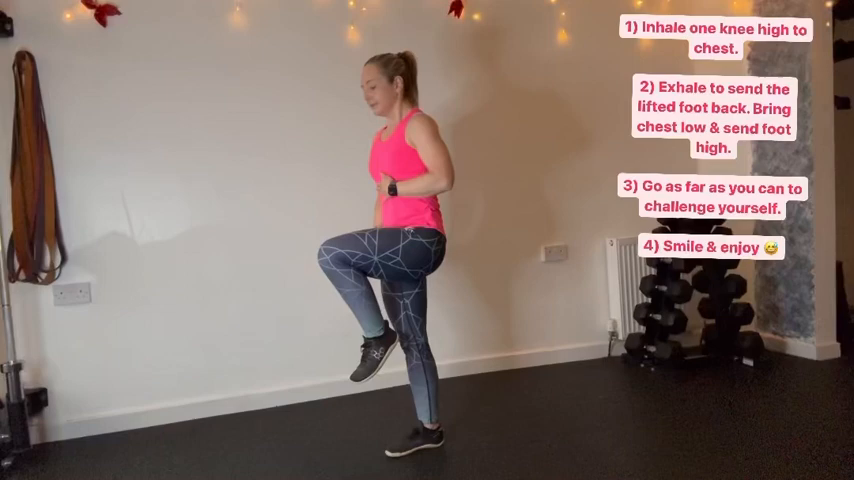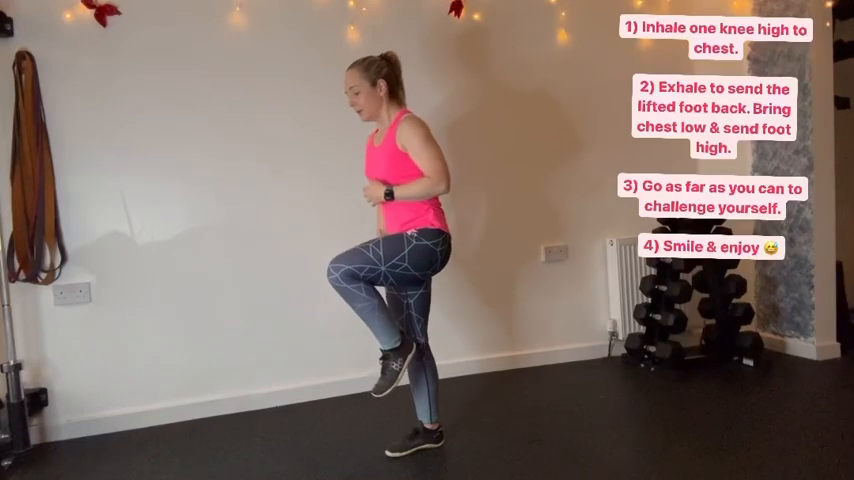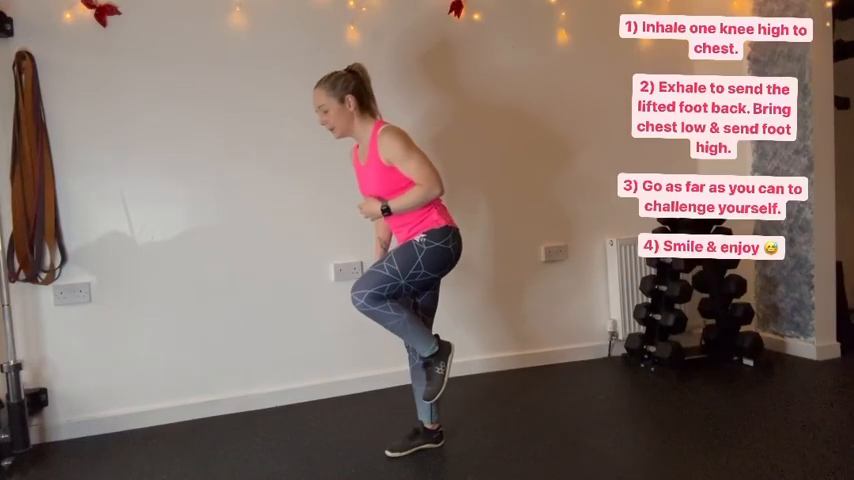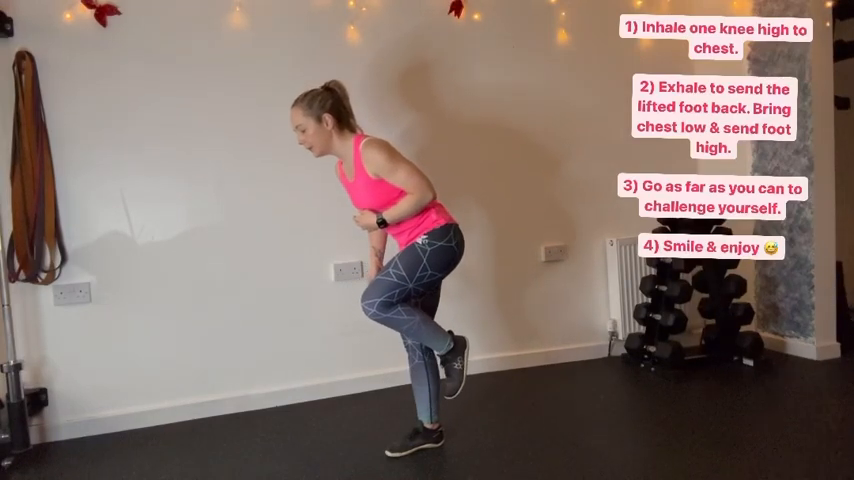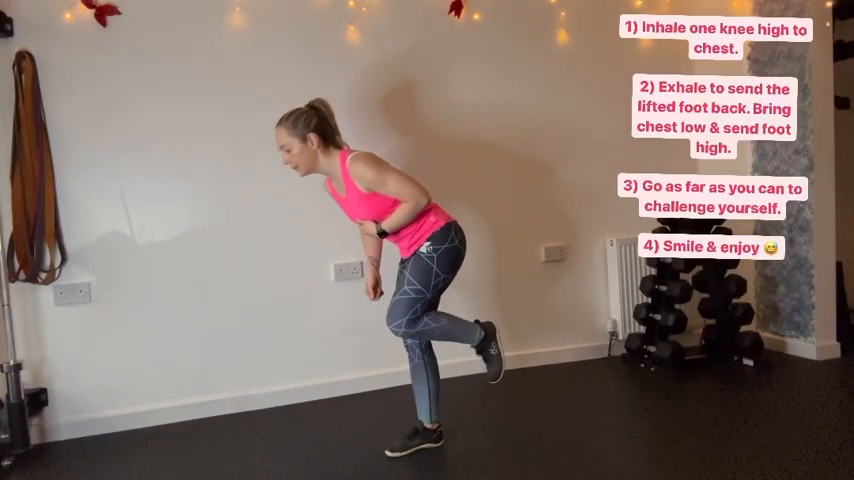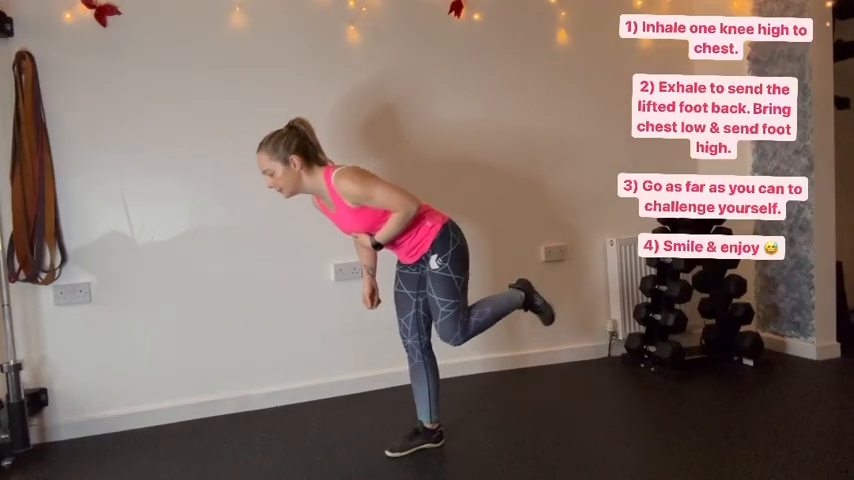
dt=0.7s
person 1, frame 1
left shoulder: (418, 124)
right shoulder: (381, 137)
left elbow: (443, 179)
left wrist: (393, 187)
right wrist: (372, 254)
left hip: (420, 240)
right hip: (400, 246)
left knee: (331, 254)
right knee: (412, 342)
left ankle: (377, 336)
right ankle: (429, 429)
person 1, frame 2
left shoulder: (409, 127)
right shoulder: (375, 139)
left elbow: (439, 182)
left wrist: (387, 192)
right wrist: (378, 258)
left hip: (426, 241)
right hip: (406, 247)
left knee: (341, 270)
right knee: (413, 341)
left ankle: (393, 347)
right ankle: (429, 429)
person 1, frame 3
left shoulder: (388, 138)
right shoulder: (359, 152)
left elbow: (433, 186)
left wrist: (383, 207)
right wrist: (380, 259)
left hip: (435, 240)
right hip: (417, 247)
left knee: (364, 294)
right knee: (414, 342)
left ankle: (436, 350)
right ankle: (429, 428)
person 1, frame 4
left shoulder: (372, 151)
right shoulder: (342, 168)
left elbow: (425, 192)
left wrist: (379, 220)
right wrist: (376, 262)
left hip: (437, 239)
right hip: (417, 249)
left knee: (375, 302)
right knee: (414, 341)
left ankle: (450, 346)
right ankle: (429, 428)
person 1, frame 5
left shoulder: (359, 166)
right shoulder: (331, 183)
left elbow: (419, 198)
left wrist: (382, 229)
right wrist: (372, 269)
left hip: (439, 240)
right hip: (414, 252)
left knee: (401, 320)
right knee: (414, 341)
left ankle: (482, 336)
right ankle: (429, 428)
person 1, frame 6
left shoulder: (345, 181)
right shoulder: (319, 199)
left elbow: (409, 206)
left wrist: (376, 241)
right wrist: (369, 278)
left hip: (438, 245)
right hip: (411, 260)
left knee: (453, 332)
right knee: (414, 344)
left ankle: (520, 296)
right ankle: (429, 429)
